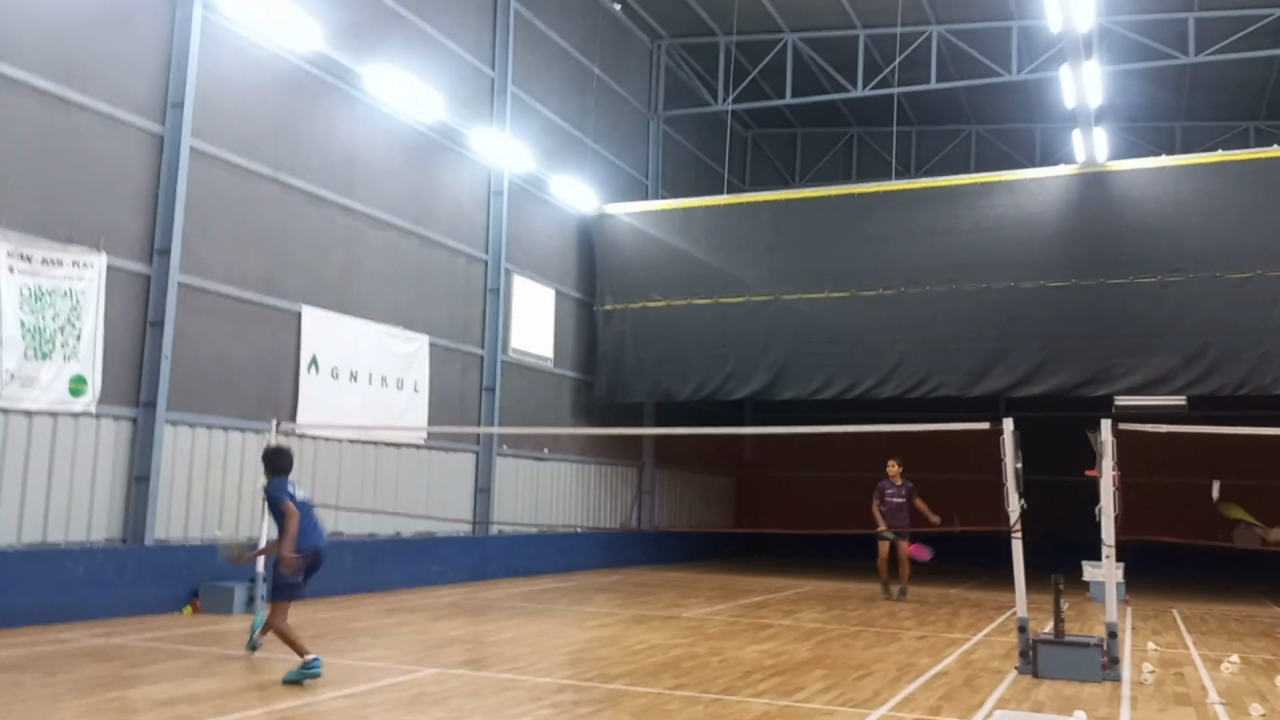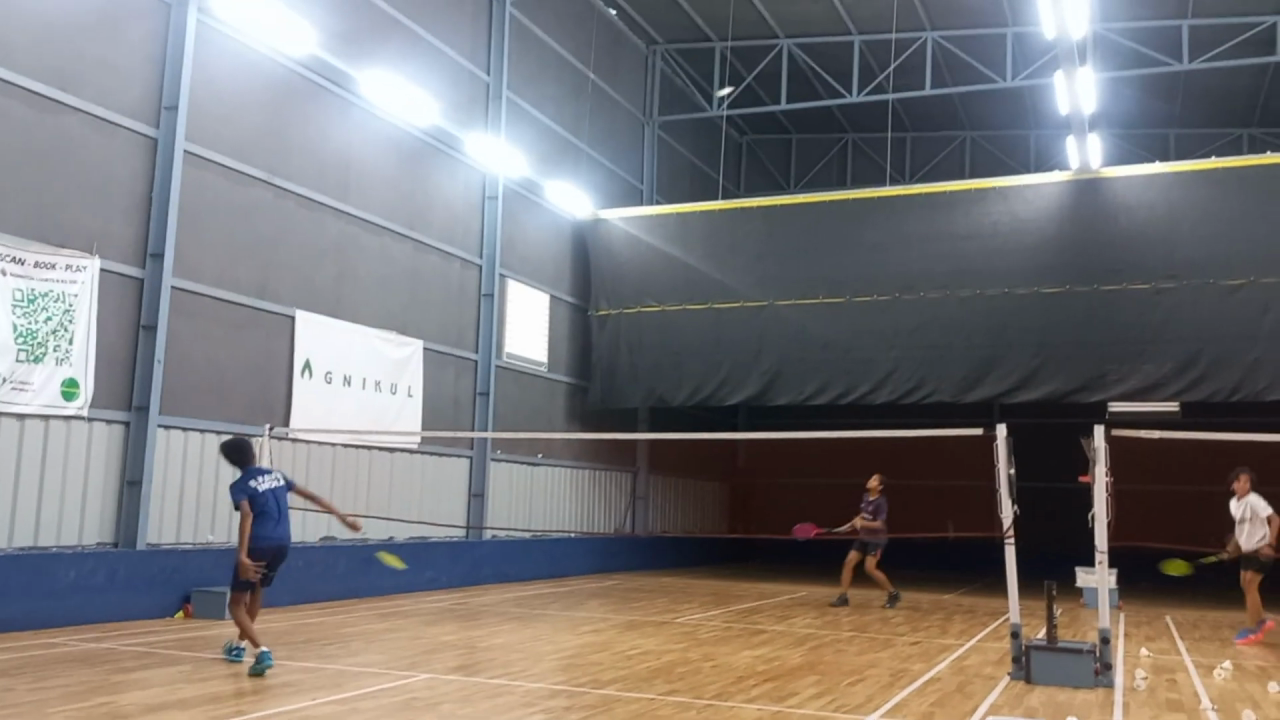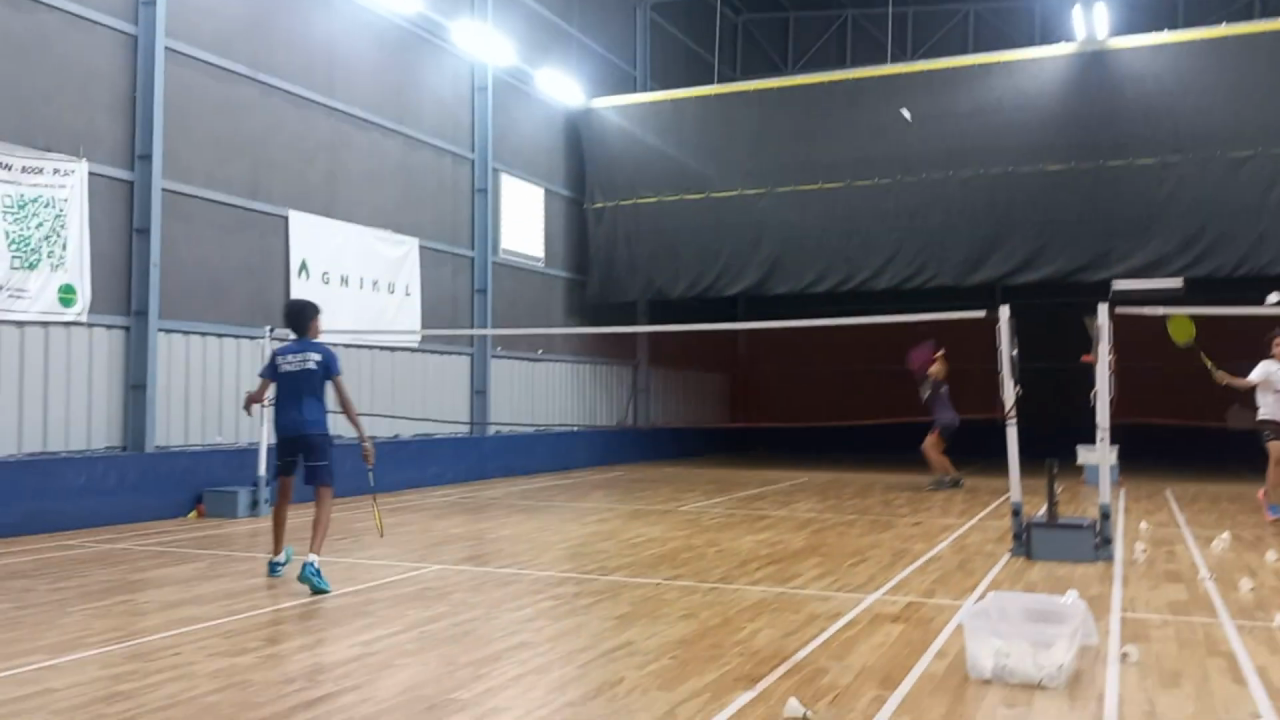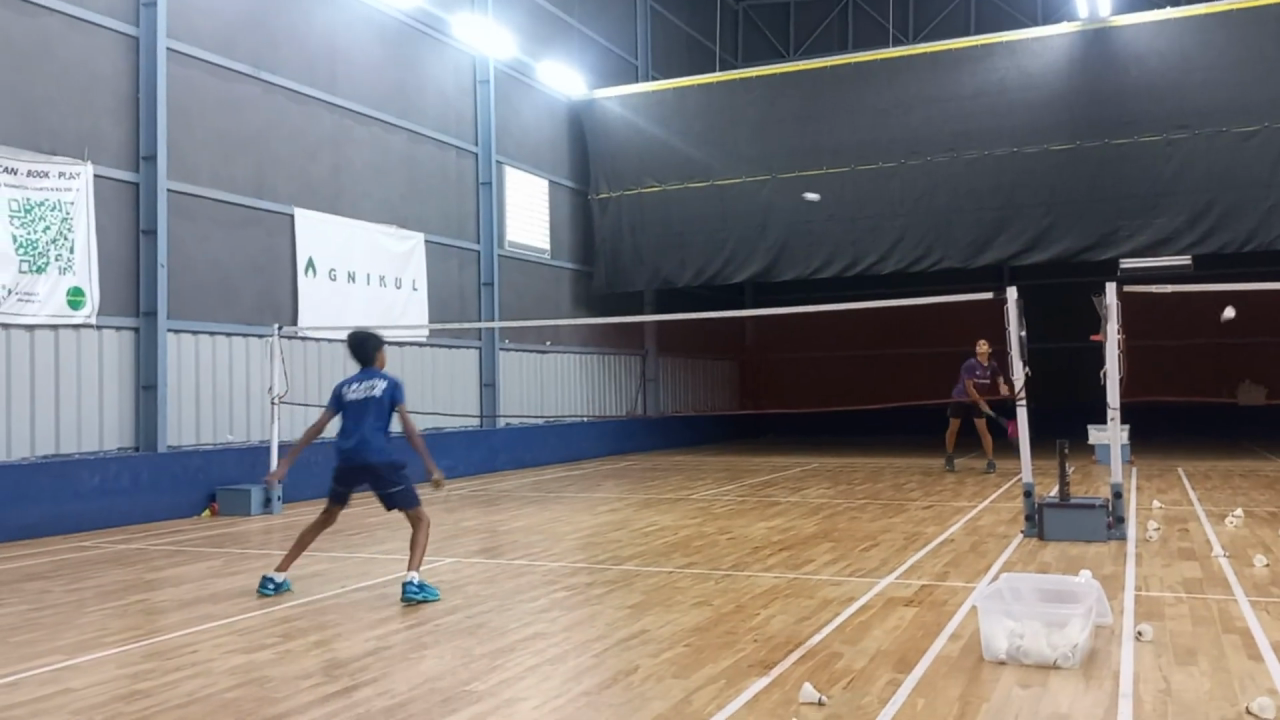
dt=0.7s
person 1, frame 1
left shoulder: (274, 487)
right shoulder: (294, 489)
left elbow: (292, 513)
left wrist: (285, 549)
right wrist: (257, 554)
left hip: (298, 551)
right hip: (314, 550)
left knee: (278, 619)
right knee: (280, 600)
left ankle: (310, 661)
right ankle: (261, 636)
person 1, frame 2
left shoulder: (240, 486)
right shoulder: (276, 475)
left elbow: (247, 515)
right elbow: (310, 496)
left wrist: (242, 555)
right wrist: (342, 517)
left hip: (259, 545)
right hip: (282, 543)
left knee: (236, 603)
right knee: (256, 590)
left ankle: (262, 651)
right ankle: (239, 645)
person 1, frame 3
left shoulder: (279, 355)
right shoulder: (324, 354)
left elbow: (258, 395)
right elbow: (344, 400)
left wrist: (248, 402)
right wrist: (363, 438)
left hip: (286, 431)
right hip: (315, 431)
left knee: (284, 493)
right knee: (324, 498)
left ankle: (277, 558)
right ankle: (310, 563)
person 1, frame 4
left shoulder: (343, 388)
right shoulder: (390, 384)
left elbow: (318, 428)
right elbow: (408, 427)
left wrist: (285, 463)
right wrist: (431, 466)
left hip: (348, 461)
right hip: (381, 460)
left knee: (326, 518)
right knee: (420, 520)
left ankle: (275, 576)
right ankle: (412, 582)
